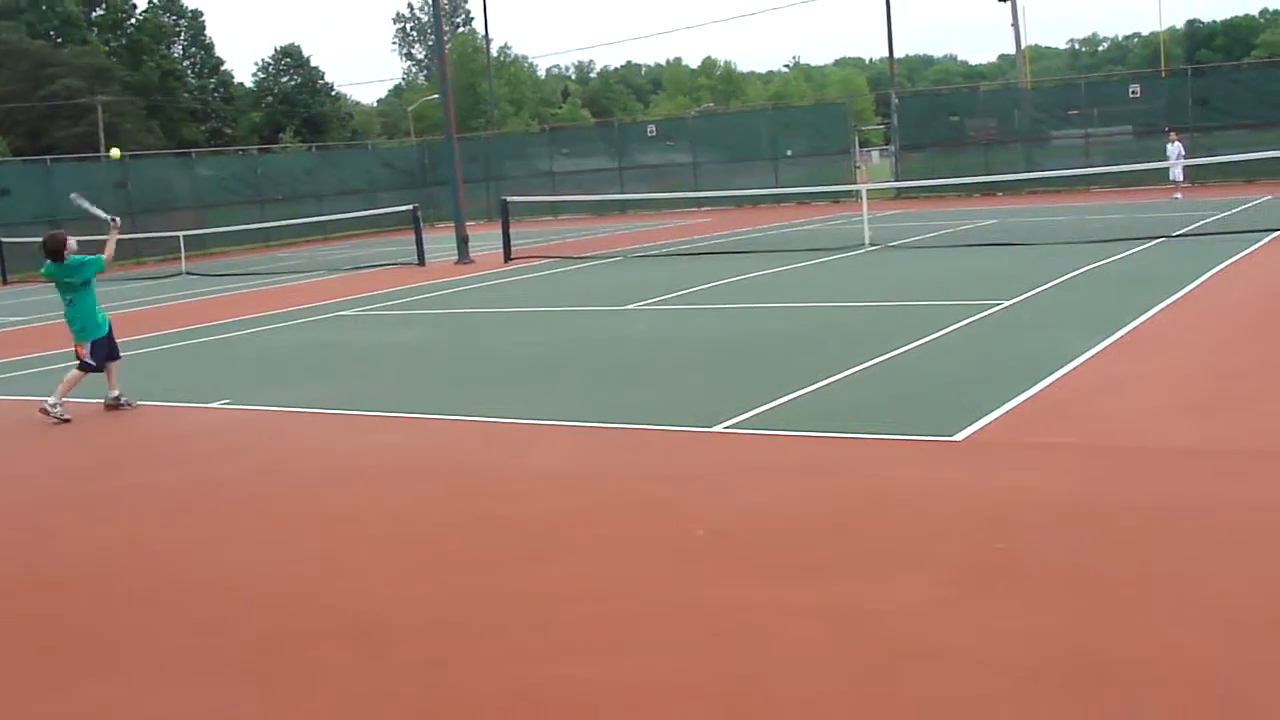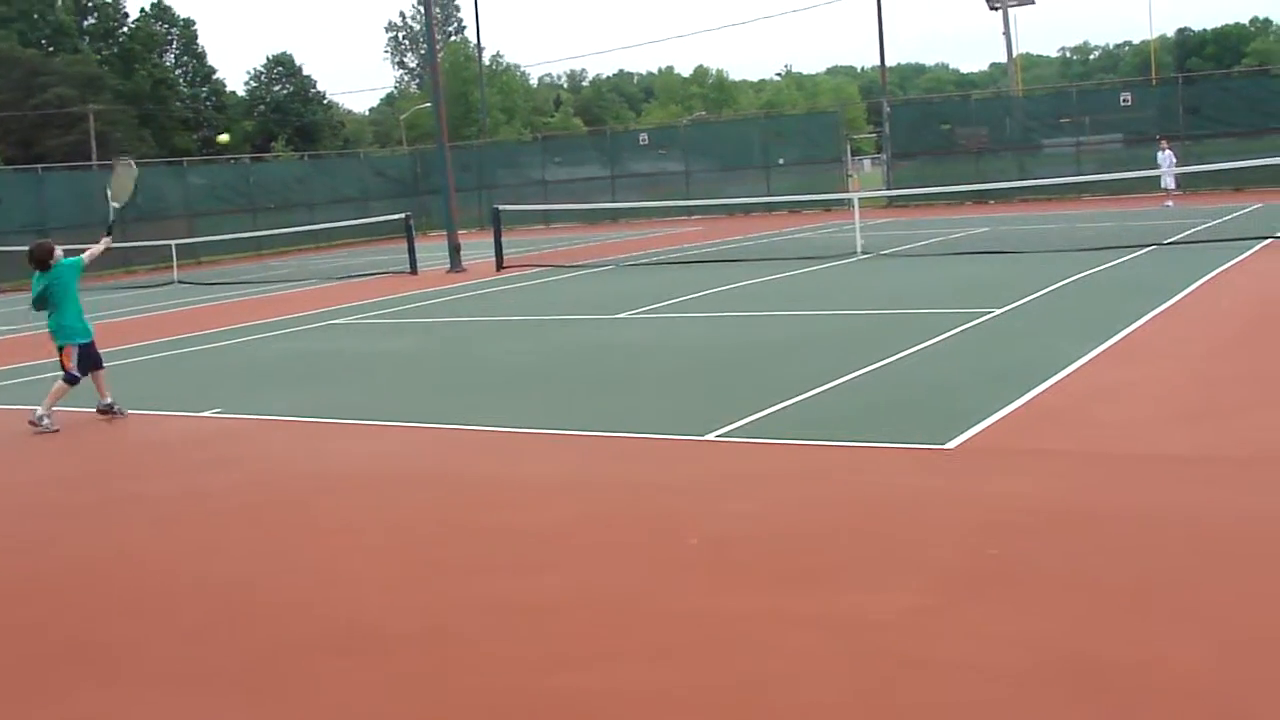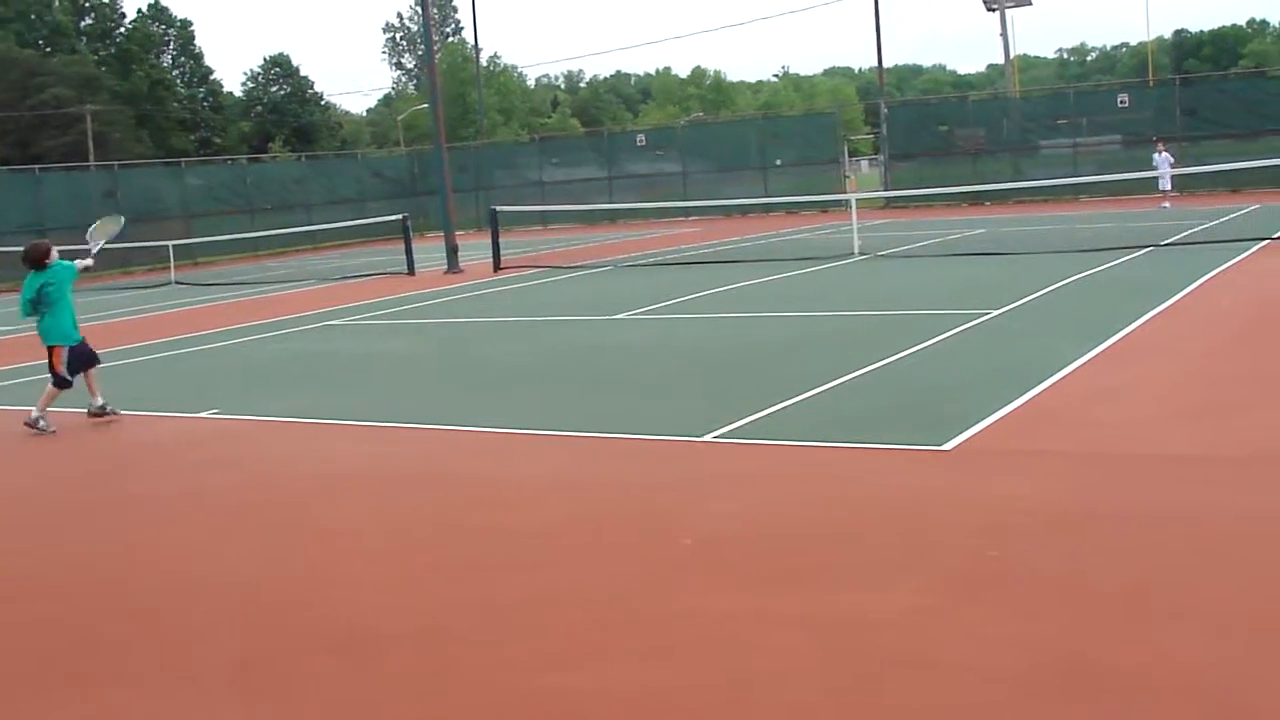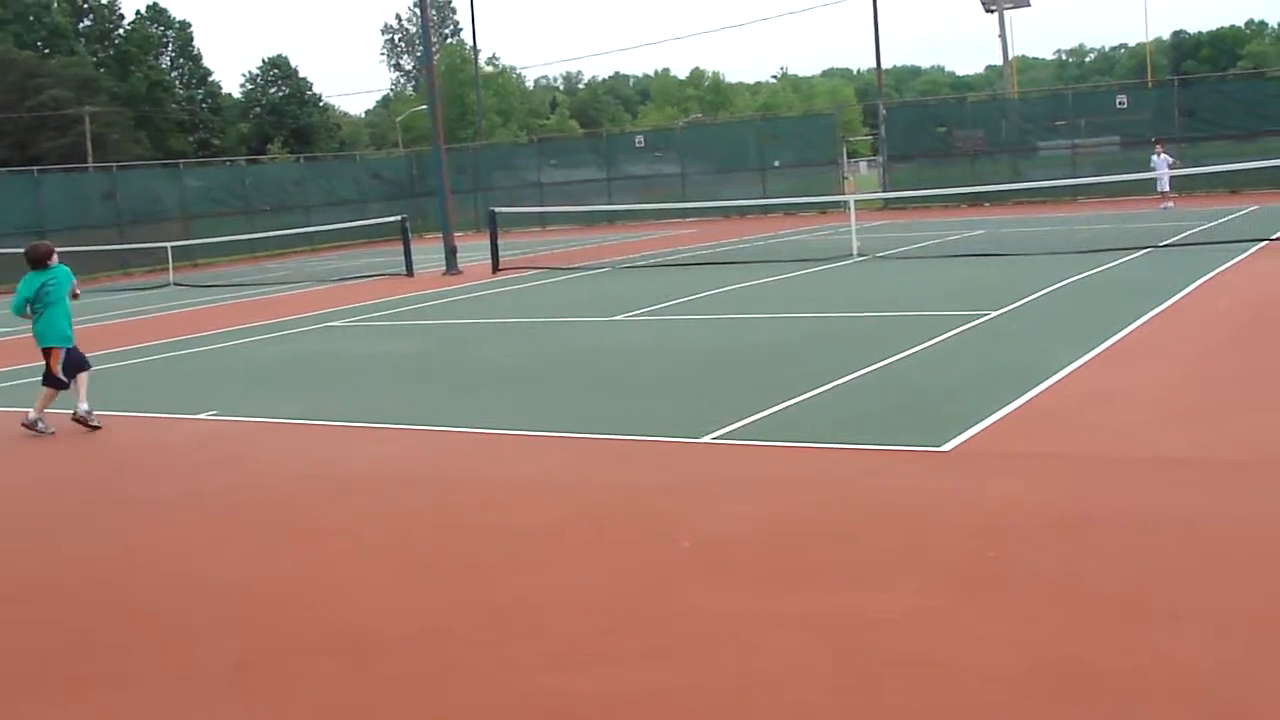
dt=0.1s
person 1, frame 1
left shoulder: (53, 265)
right shoulder: (77, 263)
left elbow: (46, 272)
right elbow: (107, 258)
right wrist: (114, 232)
left hip: (95, 319)
right hip: (86, 322)
left knee: (111, 355)
right knee: (86, 365)
left ankle: (113, 396)
right ankle: (52, 403)
person 1, frame 2
left shoulder: (39, 278)
right shoulder: (64, 267)
left elbow: (37, 305)
right elbow: (88, 256)
right wrist: (104, 243)
left hip: (78, 329)
right hip: (70, 332)
left knee: (96, 364)
right knee: (71, 376)
left ankle: (105, 402)
right ankle: (41, 415)
person 1, frame 3
left shoulder: (31, 280)
right shoulder: (60, 269)
left elbow: (28, 312)
right elbow: (79, 265)
right wrist: (88, 261)
right hip: (59, 334)
left knee: (89, 360)
right knee: (61, 379)
left ankle: (97, 404)
right ankle: (36, 416)
person 1, frame 4
left shoulder: (28, 280)
right shoulder: (62, 272)
left elbow: (18, 310)
right elbow: (73, 285)
left wrist: (37, 316)
right wrist: (74, 291)
left hip: (48, 333)
right hip: (57, 335)
left knee: (81, 367)
right knee: (57, 379)
left ankle: (82, 409)
right ankle: (33, 418)
